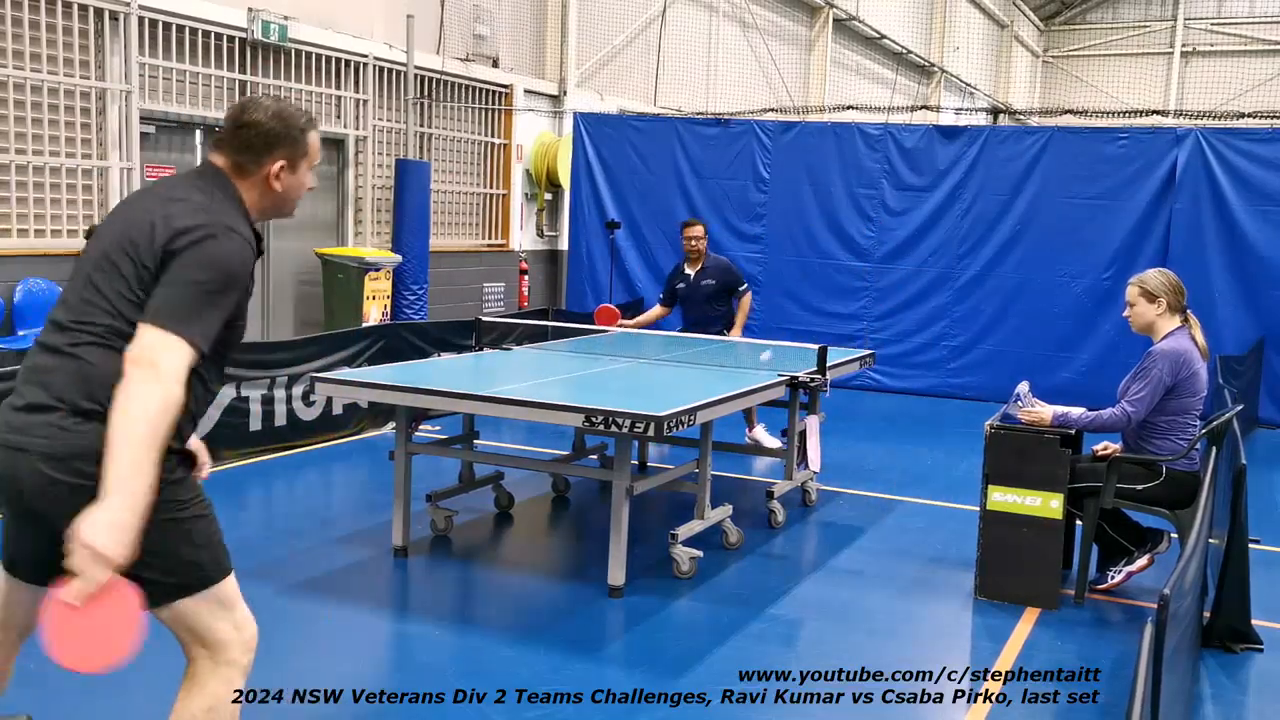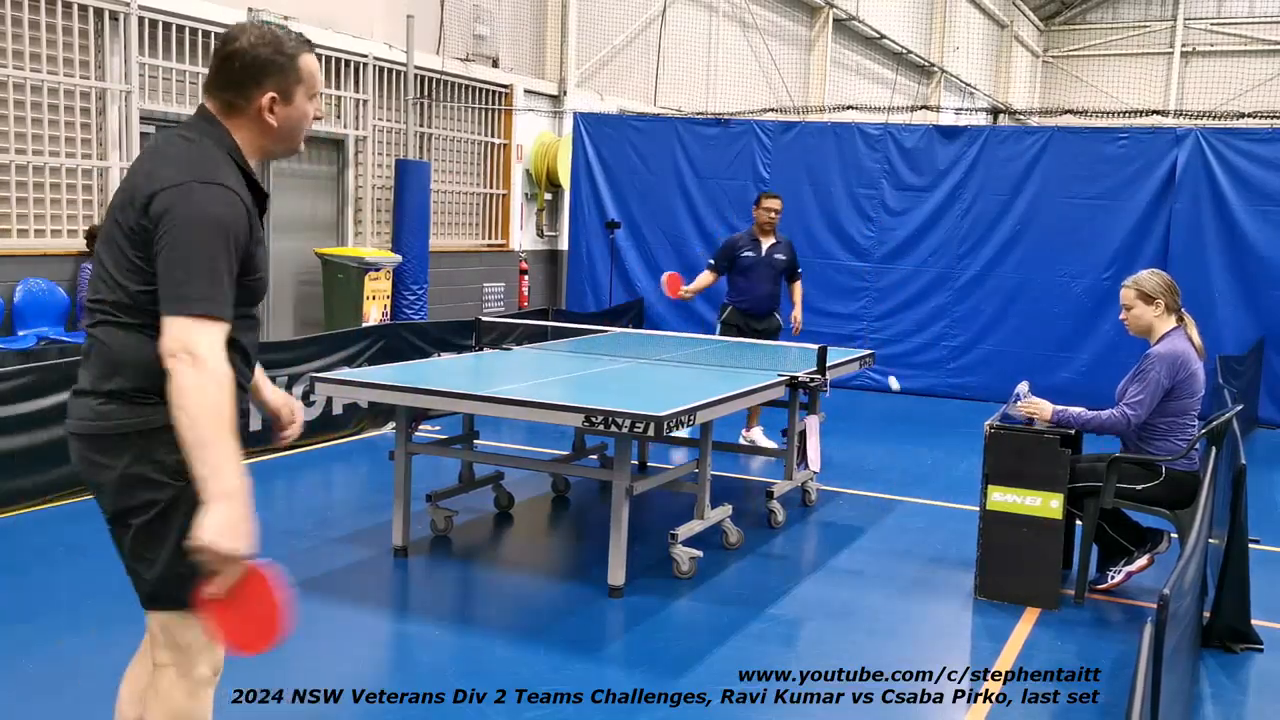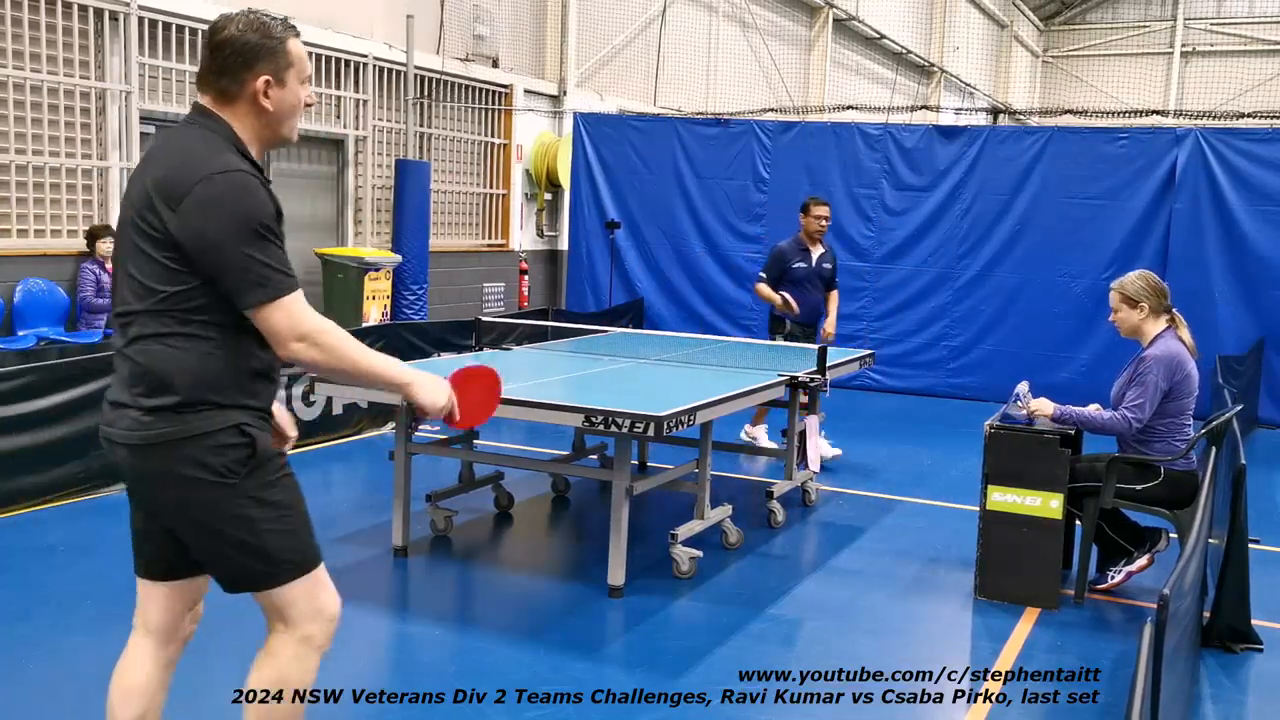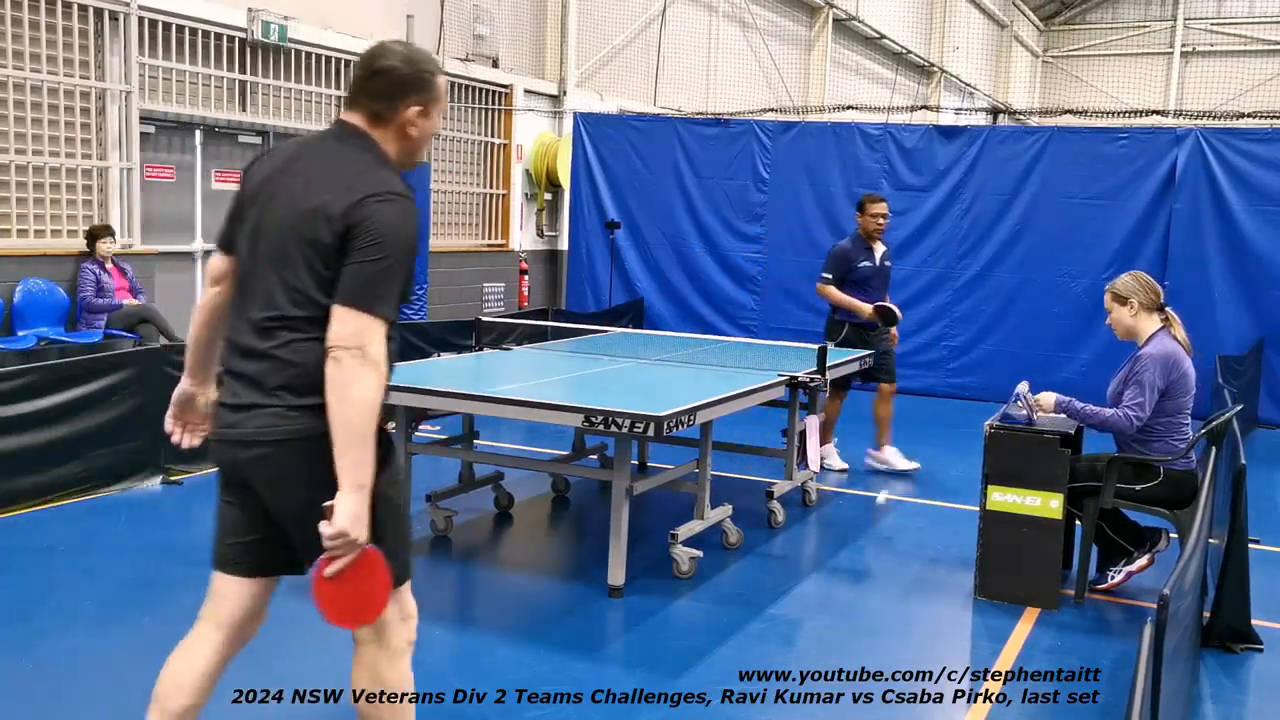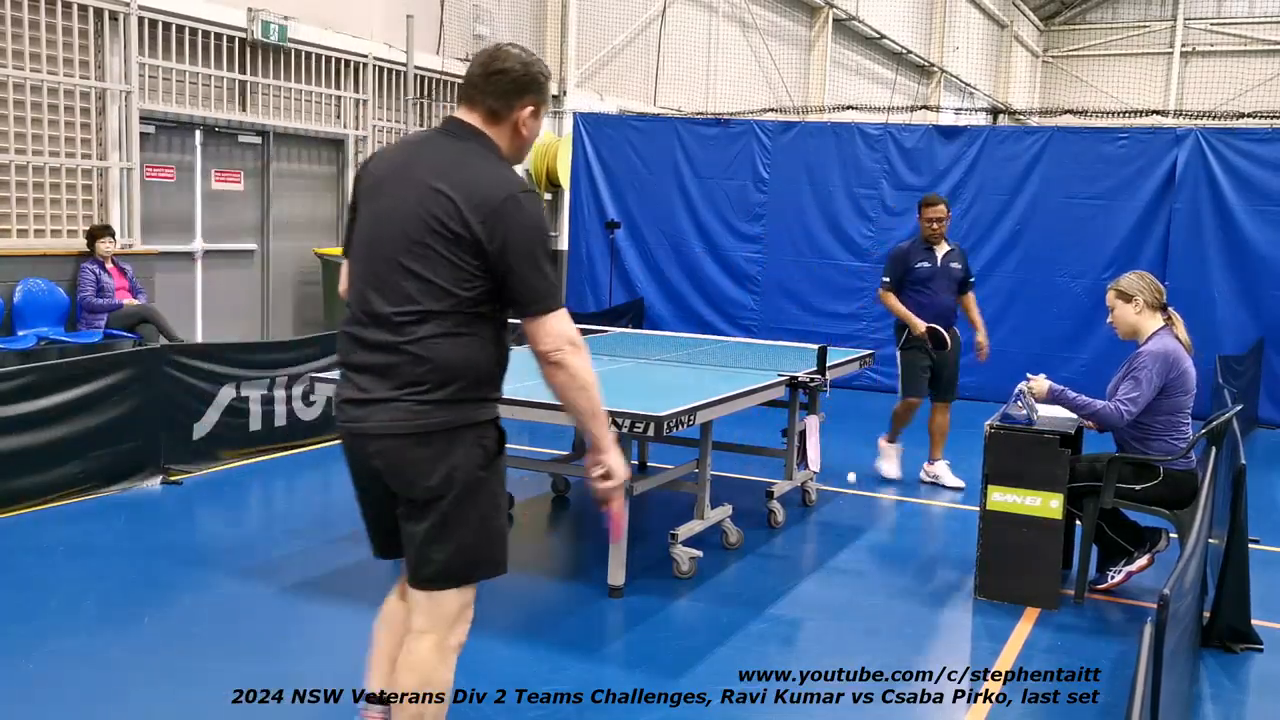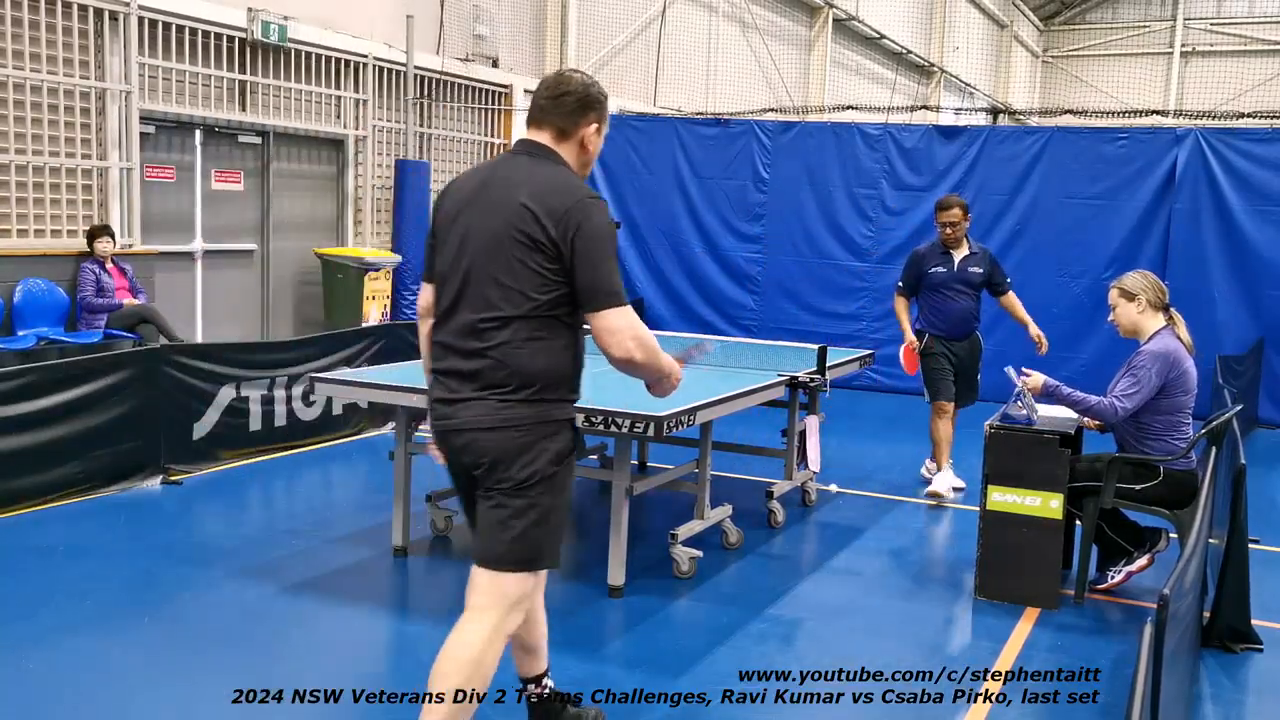
dt=0.4s
person 1, frame 1
left shoulder: (169, 198)
right shoulder: (222, 242)
right elbow: (154, 369)
left wrist: (173, 436)
right wrist: (119, 507)
right hip: (99, 456)
right knee: (227, 640)
person 1, frame 2
left shoulder: (190, 165)
right shoulder: (204, 194)
right elbow: (189, 355)
left wrist: (258, 388)
right wrist: (226, 501)
left hip: (128, 427)
right hip: (155, 438)
left knee: (169, 638)
right knee: (190, 651)
person 1, frame 3
left shoulder: (179, 155)
right shoulder: (221, 183)
right elbow: (295, 334)
left wrist: (259, 404)
right wrist: (411, 383)
left hip: (150, 428)
right hip: (203, 440)
left knee: (163, 627)
right knee: (309, 613)
person 1, frame 4
left shoulder: (273, 165)
right shoulder: (384, 203)
left elbow: (217, 284)
right elbow: (352, 353)
left wrist: (198, 380)
right wrist: (355, 493)
left hip: (241, 427)
right hip: (313, 439)
left knee: (227, 618)
right knee: (386, 624)
person 1, frame 5
left shoulder: (381, 164)
right shoulder: (504, 197)
right elbow: (555, 347)
right wrist: (604, 445)
left hip: (360, 413)
right hip: (442, 429)
left knee: (411, 593)
right knee: (439, 620)
person 1, frame 6
left shoulder: (459, 190)
right shoulder: (577, 206)
left elbow: (432, 311)
right elbow: (621, 340)
right wrist: (666, 373)
left hip: (460, 416)
right hip: (525, 427)
left knee: (522, 571)
right knee: (495, 607)
person 2, frame 1
left shoulder: (1167, 353)
right shoulder: (1177, 345)
left elbow: (1127, 415)
left wrist: (1058, 418)
right wrist: (1123, 445)
left hip: (1167, 476)
right hip: (1162, 465)
left knee: (1065, 480)
left ankle: (1141, 543)
right ankle: (1119, 556)
person 2, frame 2
left shoulder: (1165, 355)
right shoulder: (1170, 347)
left elbow: (1127, 418)
left wrist: (1057, 414)
left hip: (1167, 476)
right hip: (1160, 465)
left knee: (1065, 479)
right knee: (1066, 467)
left ankle: (1141, 542)
right ankle: (1119, 556)
person 2, frame 3
left shoulder: (1160, 357)
right shoulder: (1160, 348)
left elbow: (1128, 423)
left wrist: (1059, 412)
right wrist: (1103, 413)
left hip: (1165, 477)
right hip: (1157, 466)
left knee: (1064, 479)
right knee: (1064, 467)
left ankle: (1139, 542)
right ankle: (1118, 557)
person 2, frame 4
left shoulder: (1156, 356)
right shoulder: (1155, 348)
left elbow: (1128, 421)
left wrist: (1062, 404)
right wrist: (1099, 417)
left hip: (1164, 477)
right hip: (1155, 466)
left knee: (1063, 478)
left ankle: (1139, 542)
right ankle: (1119, 556)
person 2, frame 5
left shoulder: (1157, 353)
right shoulder: (1156, 346)
left elbow: (1120, 413)
left wrist: (1054, 393)
right wrist: (1102, 421)
left hip: (1165, 476)
right hip: (1154, 465)
left knee: (1063, 478)
right knee: (1064, 467)
left ankle: (1140, 542)
right ankle: (1119, 556)
person 2, frame 6
left shoulder: (1158, 353)
right shoulder: (1157, 346)
left elbow: (1114, 408)
right elbow: (1128, 409)
left wrist: (1049, 387)
right wrist: (1103, 422)
left hip: (1165, 476)
right hip: (1154, 465)
left knee: (1062, 478)
right knee: (1064, 467)
left ankle: (1140, 542)
right ankle: (1119, 556)
person 3, frame 1
left shoulder: (722, 266)
right shoulder: (676, 274)
left elbow: (745, 296)
right elbow: (664, 306)
left wrist: (736, 330)
right wrist: (633, 323)
left hip: (721, 337)
right hip: (690, 336)
left ankle: (754, 430)
person 3, frame 2
left shoulder: (786, 247)
right shoulder: (735, 242)
left elbow: (795, 280)
right elbow: (711, 271)
left wrist: (797, 308)
right wrist: (691, 289)
left hip: (767, 322)
right hip: (734, 316)
left ankle: (752, 431)
person 3, frame 3
left shoulder: (828, 254)
right shoulder: (784, 251)
left elbow: (832, 291)
right elbow: (761, 284)
left wrist: (830, 320)
right wrist: (777, 300)
left hip: (809, 328)
right hip: (786, 326)
left ankle: (754, 429)
right ankle: (815, 441)
person 3, frame 4
left shoulder: (885, 252)
right shoulder: (844, 250)
right elbow: (823, 287)
left wrist: (891, 324)
right wrist: (859, 307)
left hip: (876, 332)
right hip: (846, 331)
left knee: (887, 389)
right knee: (837, 392)
left ankle: (882, 451)
right ankle: (824, 446)
person 3, frame 5
left shoulder: (958, 255)
right shoulder: (904, 252)
left elbow: (966, 294)
right elbow: (885, 293)
left wrist: (979, 329)
right wrist: (914, 321)
left hip: (948, 340)
right hip: (913, 338)
left knee: (943, 402)
right knee: (911, 400)
left ankle: (934, 465)
right ankle: (889, 443)
person 3, frame 6
left shoulder: (984, 257)
right shoulder: (922, 255)
left elbow: (1005, 294)
right elbow: (901, 297)
left wrist: (1030, 325)
right wrist: (907, 331)
left hip: (969, 343)
right hip: (934, 343)
left knee: (956, 407)
right knee: (942, 407)
left ankle: (936, 463)
right ankle: (942, 474)
